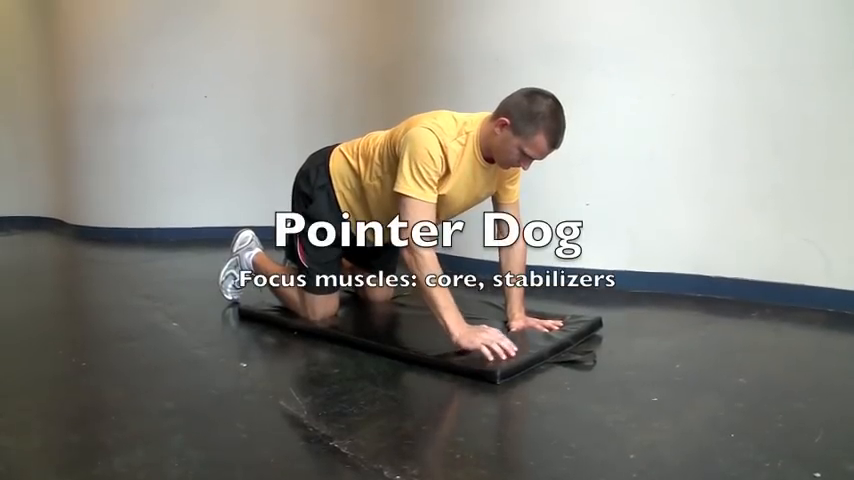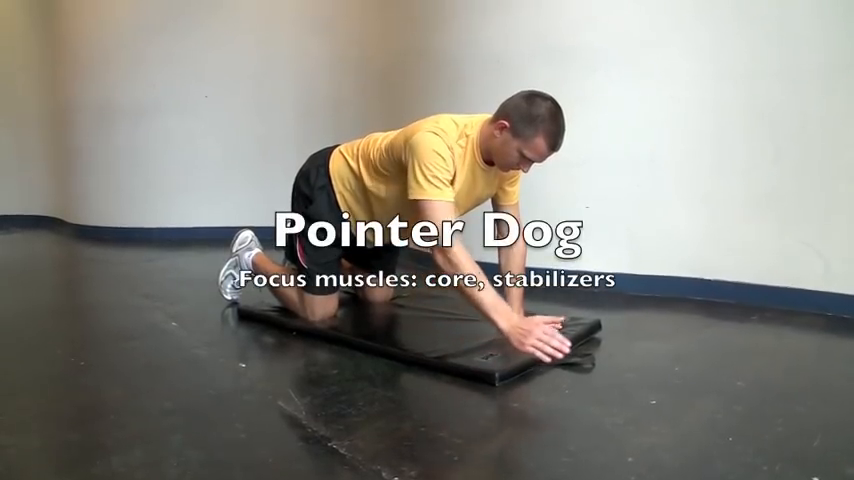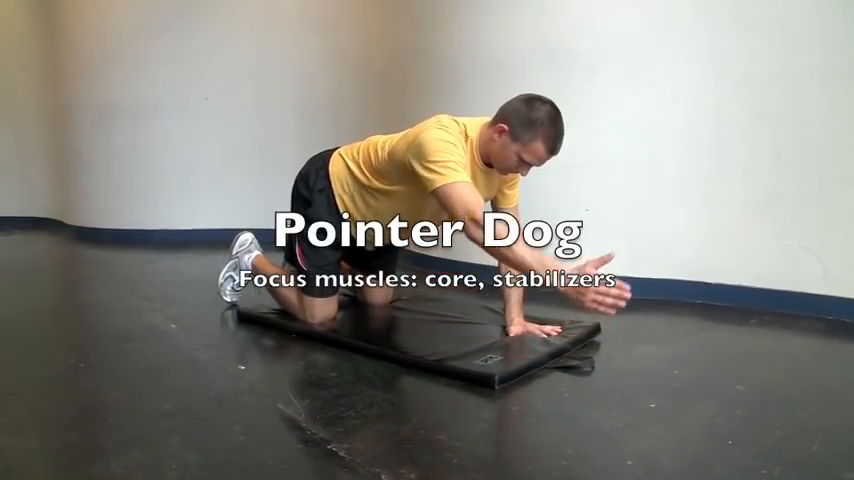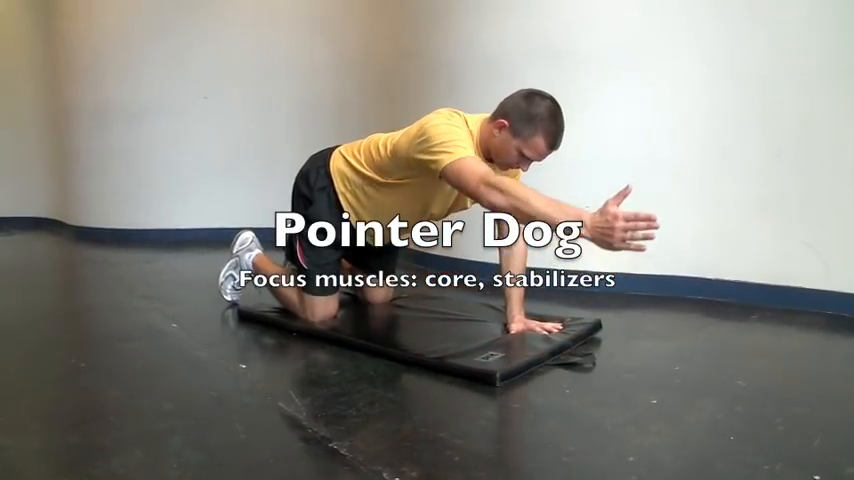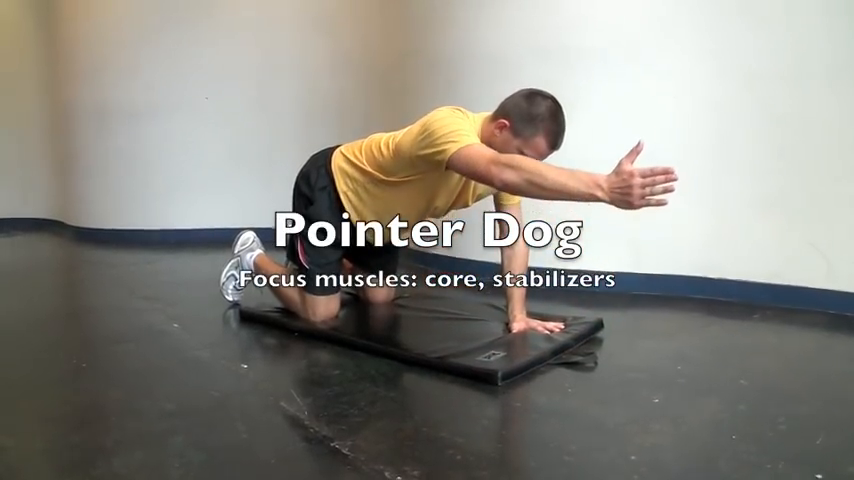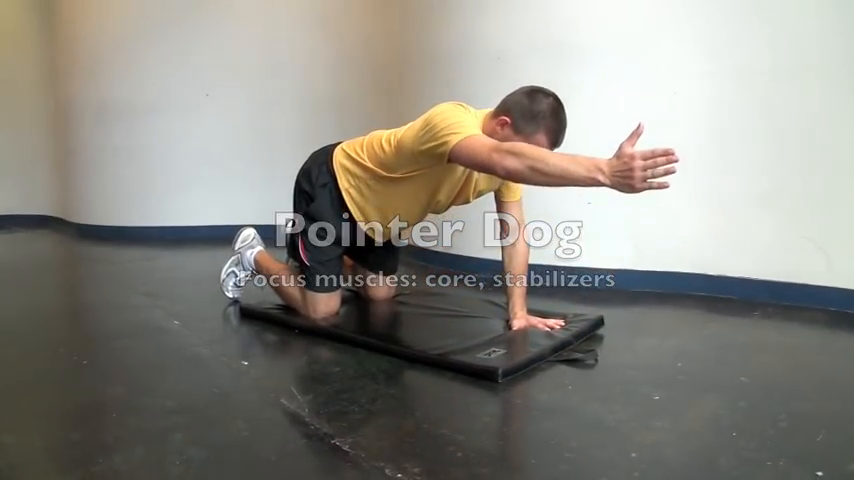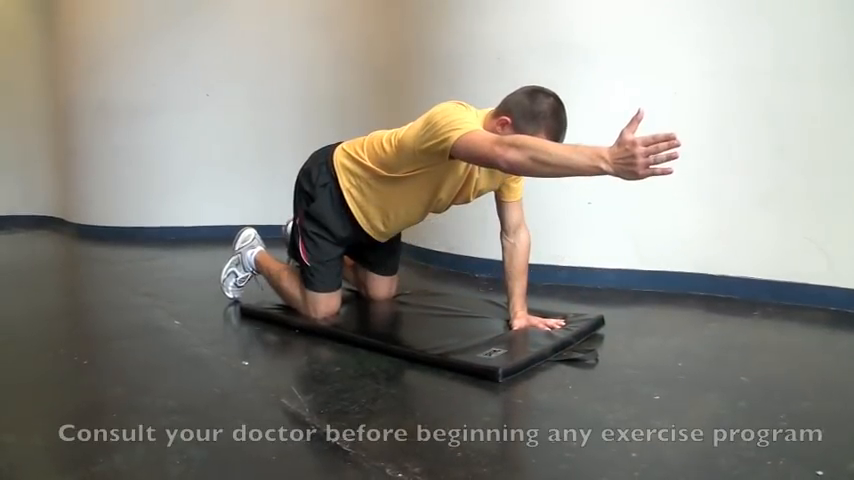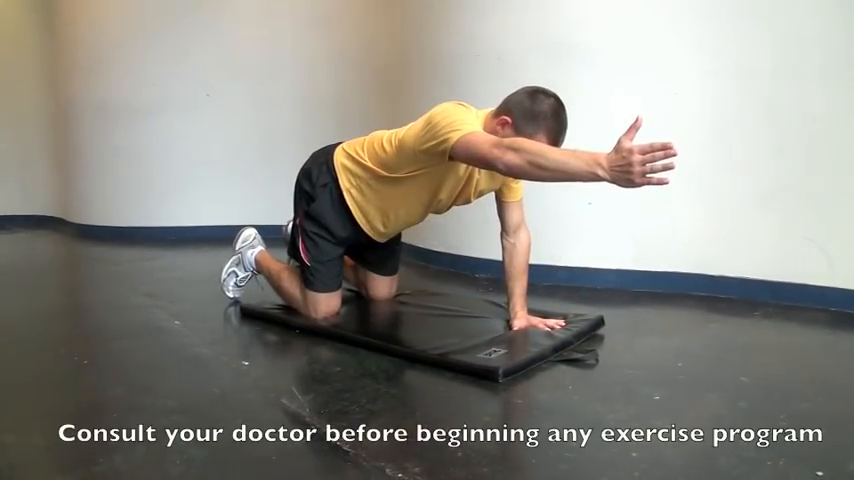
dt=0.4s
person 1, frame 1
left shoulder: (508, 148)
right shoulder: (431, 139)
left elbow: (511, 233)
right elbow: (415, 245)
left wrist: (516, 313)
right wrist: (460, 329)
left hip: (378, 209)
right hip: (329, 189)
left knee: (379, 297)
right knee: (319, 312)
left ankle: (336, 264)
right ankle: (252, 258)
person 1, frame 2
left shoulder: (508, 151)
right shoulder: (435, 145)
left elbow: (511, 234)
right elbow: (444, 247)
left wrist: (517, 317)
right wrist: (511, 322)
left hip: (379, 213)
right hip: (329, 191)
left knee: (378, 296)
right knee: (318, 312)
right ankle: (251, 257)
person 1, frame 3
left shoulder: (506, 153)
right shoulder: (441, 142)
left elbow: (510, 233)
right elbow: (478, 227)
left wrist: (514, 317)
right wrist: (563, 280)
left hip: (377, 216)
right hip: (328, 192)
left knee: (377, 298)
right knee: (318, 315)
left ankle: (329, 265)
right ankle: (252, 259)
person 1, frame 4
left shoulder: (504, 149)
right shoulder: (445, 131)
left elbow: (512, 233)
right elbow: (492, 194)
left wrist: (515, 315)
right wrist: (589, 224)
left hip: (376, 214)
right hip: (329, 189)
left knee: (377, 297)
right knee: (319, 313)
left ankle: (333, 264)
right ankle: (252, 258)
person 1, frame 5
left shoulder: (503, 152)
right shoulder: (448, 126)
left elbow: (514, 236)
right elbow: (502, 173)
left wrist: (517, 314)
right wrist: (605, 187)
left hip: (376, 214)
right hip: (329, 189)
left knee: (379, 298)
right knee: (320, 313)
left ankle: (325, 261)
right ankle: (252, 258)
person 1, frame 6
left shoulder: (503, 149)
right shoulder: (451, 122)
left elbow: (515, 232)
right elbow: (507, 162)
left wrist: (518, 310)
right wrist: (607, 172)
left hip: (378, 214)
right hip: (332, 188)
left knee: (381, 293)
right knee: (320, 310)
left ankle: (318, 251)
right ankle: (254, 255)
person 1, frame 7
left shoulder: (505, 150)
right shoulder: (452, 120)
left elbow: (514, 232)
right elbow: (510, 155)
left wrist: (518, 310)
right wrist: (609, 160)
left hip: (378, 214)
right hip: (332, 188)
left knee: (381, 293)
right knee: (321, 310)
left ankle: (312, 246)
right ankle: (255, 255)
person 1, frame 8
left shoulder: (504, 150)
right shoulder: (453, 121)
left elbow: (515, 232)
right elbow: (510, 158)
left wrist: (518, 310)
right wrist: (606, 166)
left hip: (378, 213)
right hip: (332, 187)
left knee: (381, 293)
right knee: (321, 310)
left ankle: (307, 242)
right ankle: (255, 254)
